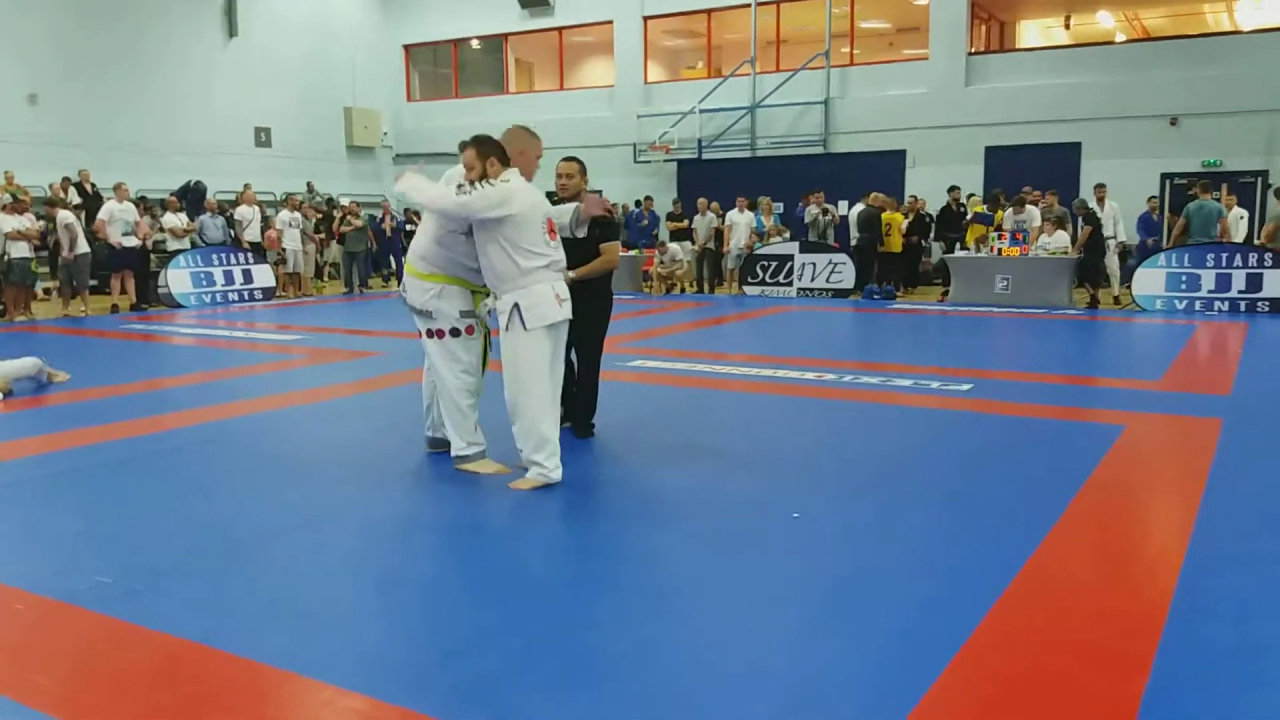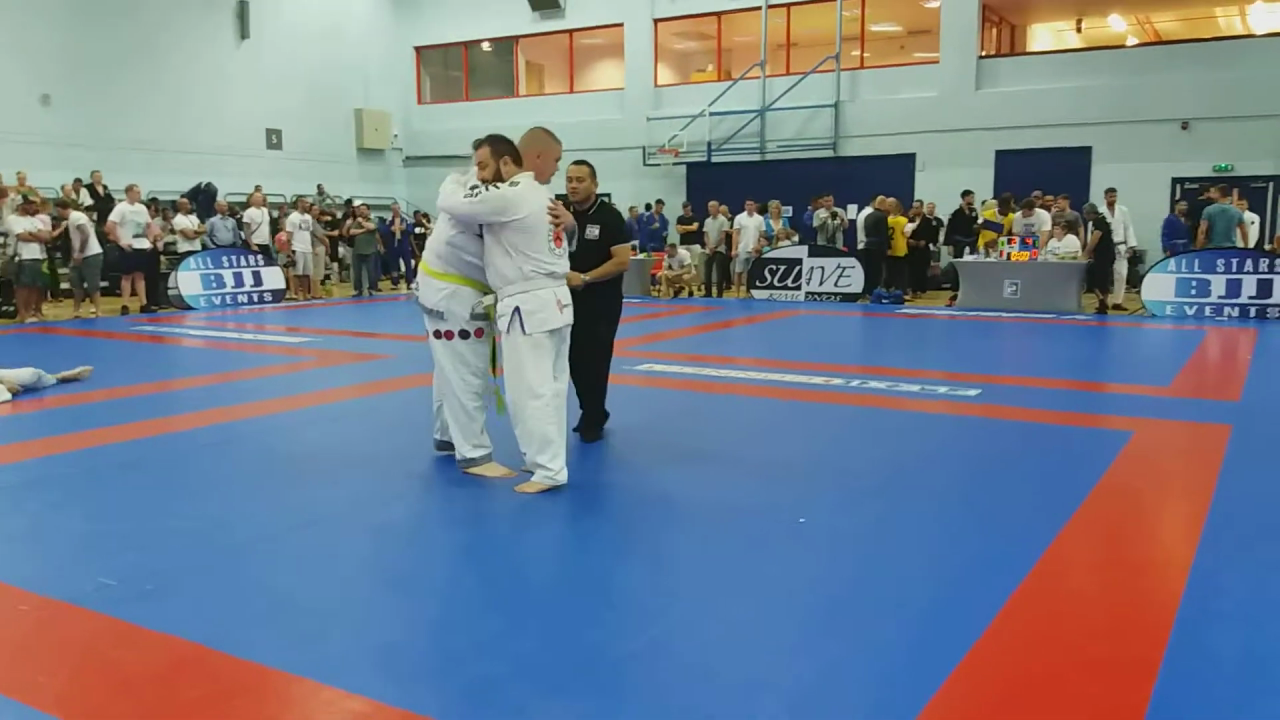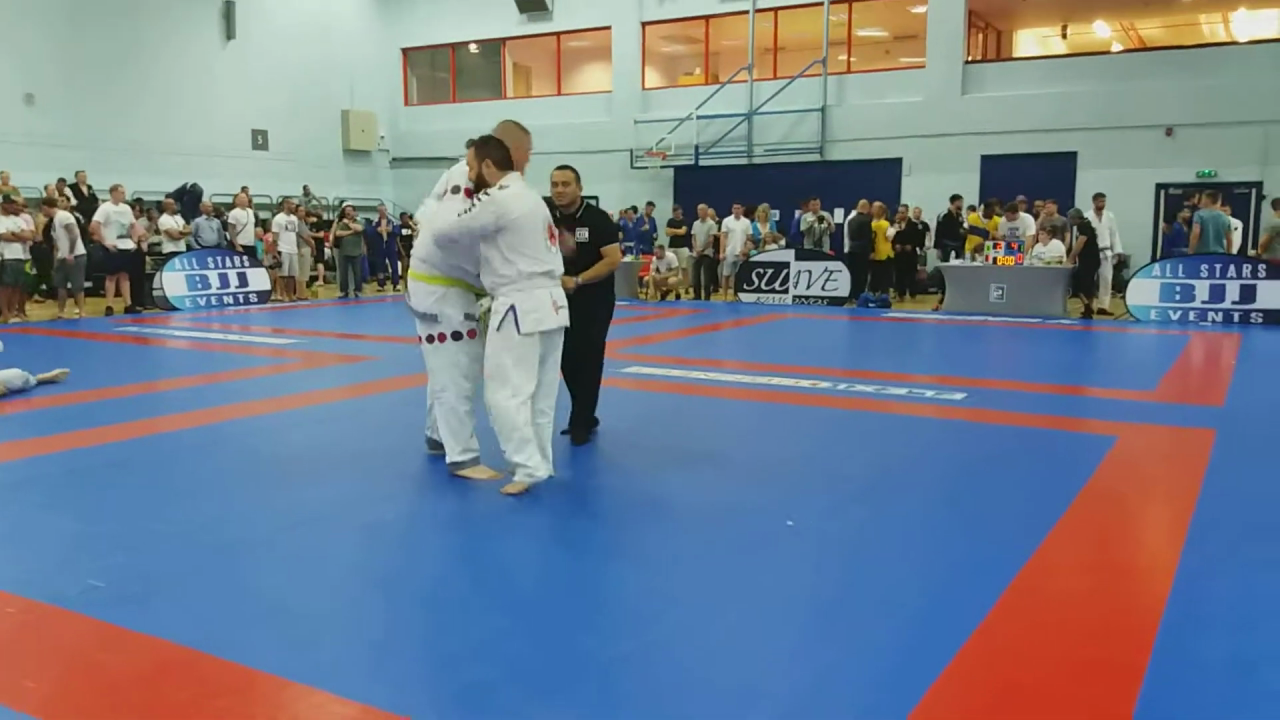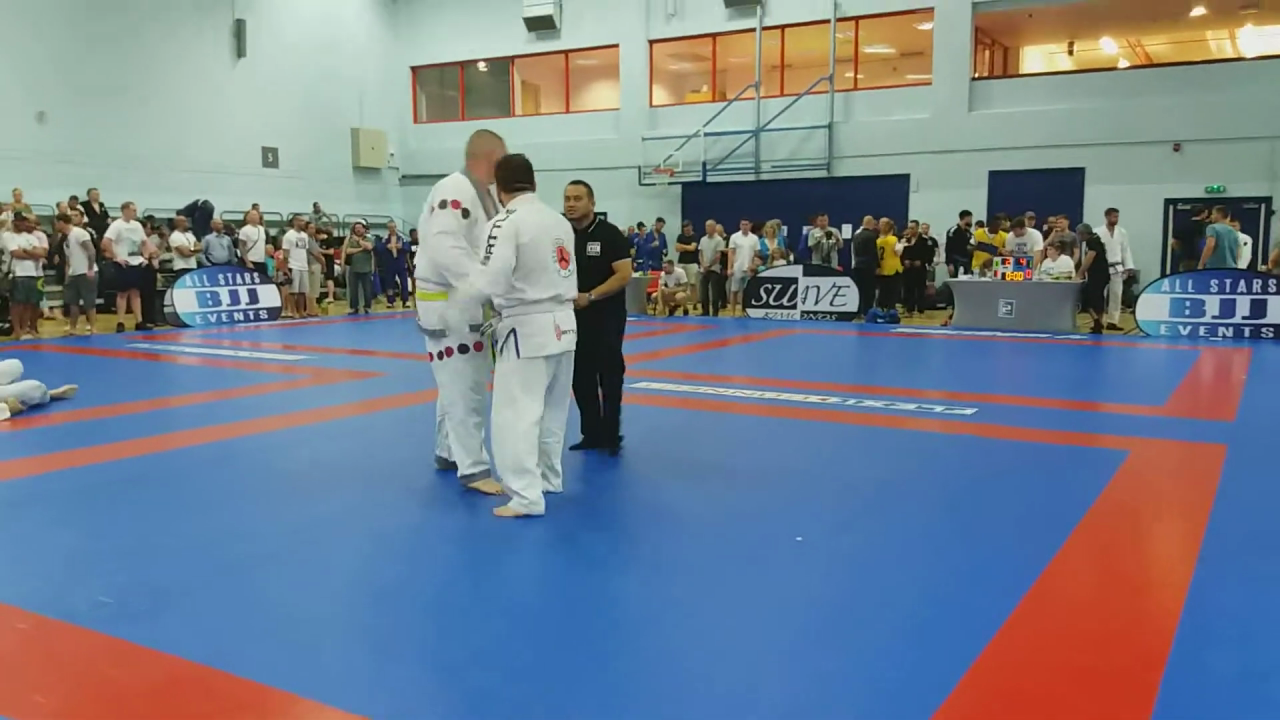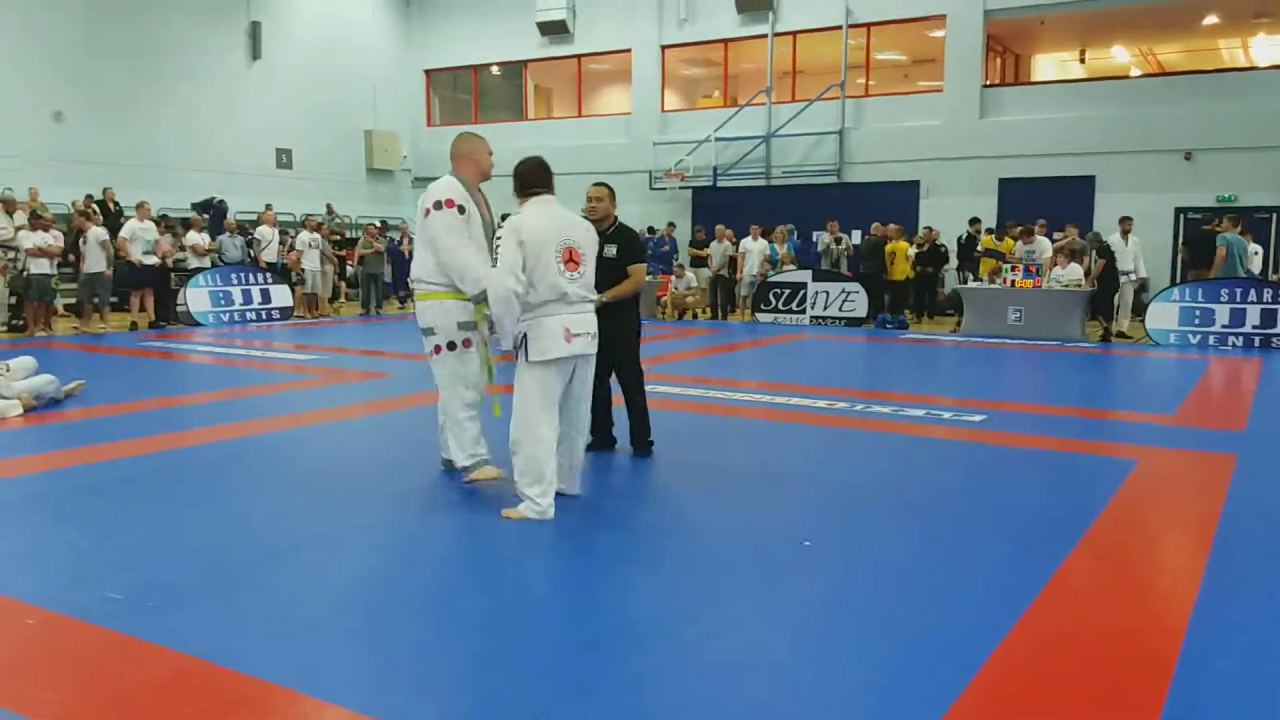
dt=0.2s
person 1, frame 1
left shoulder: (502, 192)
right shoulder: (526, 192)
left elbow: (443, 202)
left wrist: (408, 181)
left hip: (528, 303)
right hip: (552, 297)
left knee: (528, 389)
right knee: (545, 386)
left ankle: (544, 467)
right ankle: (541, 454)
person 1, frame 2
left shoulder: (508, 196)
right shoulder: (539, 197)
left elbow: (452, 203)
left wrist: (455, 180)
left hip: (528, 307)
right hip: (555, 301)
left knee: (530, 391)
right knee: (550, 388)
left ankle: (550, 469)
right ankle: (547, 459)
person 1, frame 3
left shoulder: (499, 200)
right shoulder: (528, 197)
left elbow: (447, 232)
left hip: (521, 307)
right hip: (549, 302)
left knee: (505, 391)
right knee: (541, 391)
left ankle: (529, 465)
right ankle: (537, 461)
person 1, frame 4
left shoulder: (507, 224)
right shoulder: (560, 221)
left elbow: (486, 285)
left hip: (528, 330)
right hip: (563, 324)
left knee: (515, 414)
right knee: (553, 410)
left ankle: (526, 497)
right ankle: (547, 477)
person 1, frame 5
left shoulder: (516, 226)
right shoulder: (584, 226)
left elbow: (504, 290)
right elbow: (586, 281)
left wrist: (507, 339)
left hip: (543, 331)
right hip: (584, 327)
left knee: (534, 421)
right knee: (574, 415)
left ankle: (537, 502)
right ankle: (565, 481)
person 2, frame 1
left shoulder: (501, 186)
right shoulder: (474, 181)
left elbow: (536, 224)
right elbow: (446, 232)
left wrist: (578, 212)
right wrist: (492, 258)
left hip: (452, 285)
right hip: (440, 286)
left knee: (444, 366)
right knee: (459, 370)
left ankle: (438, 433)
right ankle: (468, 451)
person 2, frame 2
right shoulder: (491, 183)
right elbow: (456, 234)
left hip: (465, 287)
right hip: (452, 286)
left knee: (453, 369)
right knee: (466, 373)
left ankle: (446, 436)
right ankle: (474, 454)
person 2, frame 3
right shoulder: (468, 180)
left hip: (457, 288)
right hip: (442, 289)
left knee: (449, 371)
right knee: (456, 375)
left ankle: (439, 436)
right ankle: (462, 457)
person 2, frame 4
left shoulder: (485, 195)
right shoulder: (454, 192)
left elbow: (490, 251)
right elbow: (445, 252)
left hip: (467, 305)
right hip: (449, 305)
left knee: (461, 385)
right knee: (464, 388)
left ankle: (448, 453)
right ankle: (472, 469)
person 2, frame 5
left shoulder: (476, 196)
right shoulder: (445, 194)
right elbow: (454, 253)
left wrist: (490, 295)
right wrist: (490, 293)
left hip: (468, 304)
right hip: (445, 304)
left knee: (466, 384)
right knee: (460, 385)
left ankle: (454, 455)
right ankle: (471, 460)
person 3, frame 1
left shoulder: (599, 214)
left elbow: (611, 259)
left wrist: (572, 275)
left hip: (592, 299)
left knee: (587, 360)
left ankle: (583, 420)
right ankle: (569, 409)
person 3, frame 2
left shoulder: (610, 217)
left elbow: (622, 260)
left wrist: (585, 278)
left hip: (602, 301)
right hip: (571, 301)
left knee: (596, 361)
right knee: (573, 359)
left ankle: (591, 422)
right ankle: (595, 412)
person 3, frame 3
left shoulder: (597, 218)
right shoulder: (548, 221)
left elbow: (613, 259)
left wrist: (577, 280)
left hip: (595, 302)
right hip: (563, 302)
left knee: (589, 362)
right knee: (569, 362)
left ankle: (581, 424)
right ankle: (584, 418)
person 3, frame 4
left shoulder: (609, 234)
left elbow: (624, 275)
left wrist: (589, 297)
left hip: (606, 316)
right hip: (575, 318)
left knee: (610, 375)
right knee: (581, 378)
left ankle: (611, 435)
right ankle: (592, 434)
person 3, frame 5
left shoulder: (628, 237)
left elbow: (638, 280)
left wrist: (602, 298)
left hip: (622, 320)
left knee: (630, 380)
right knee: (594, 380)
left ankle: (641, 439)
right ankle: (602, 436)
